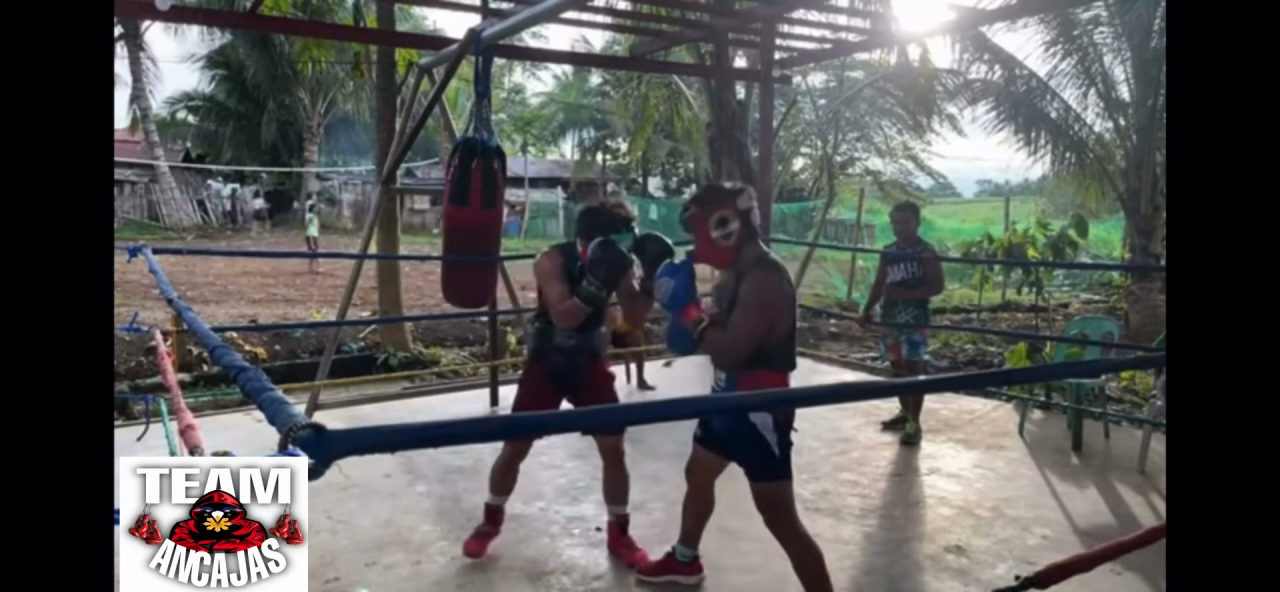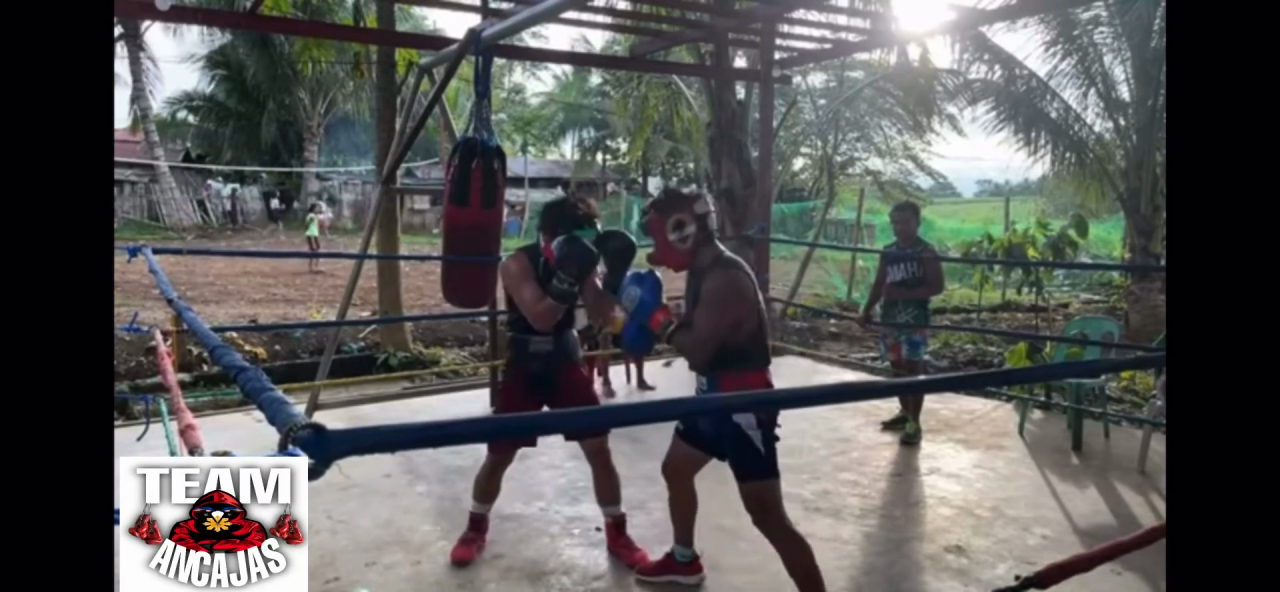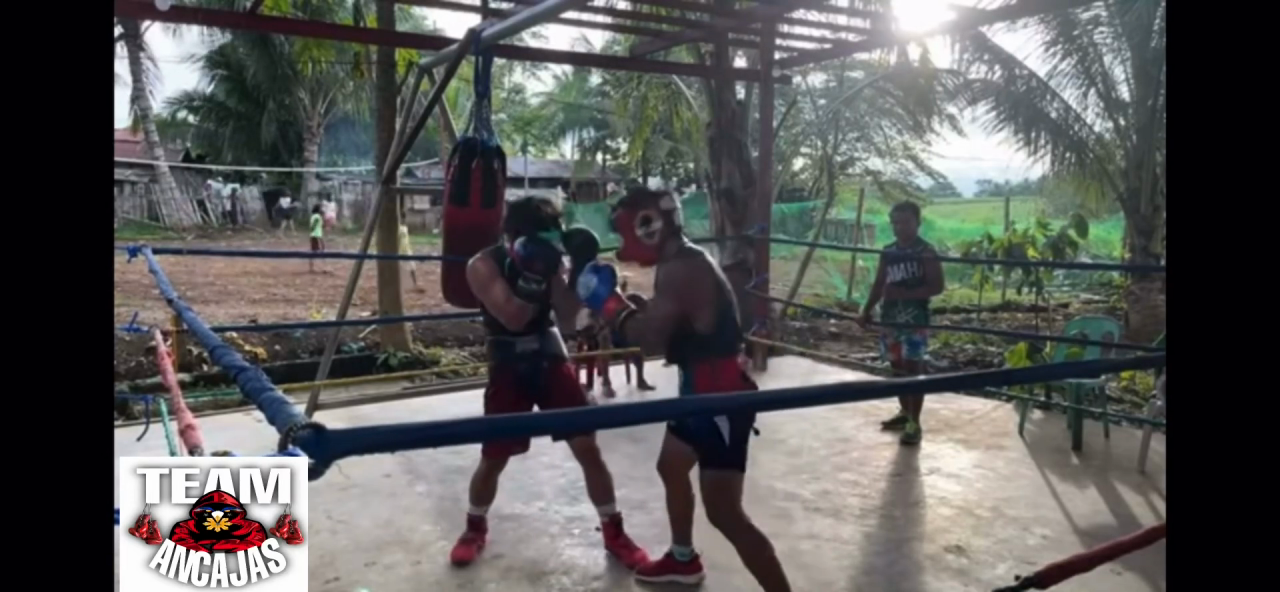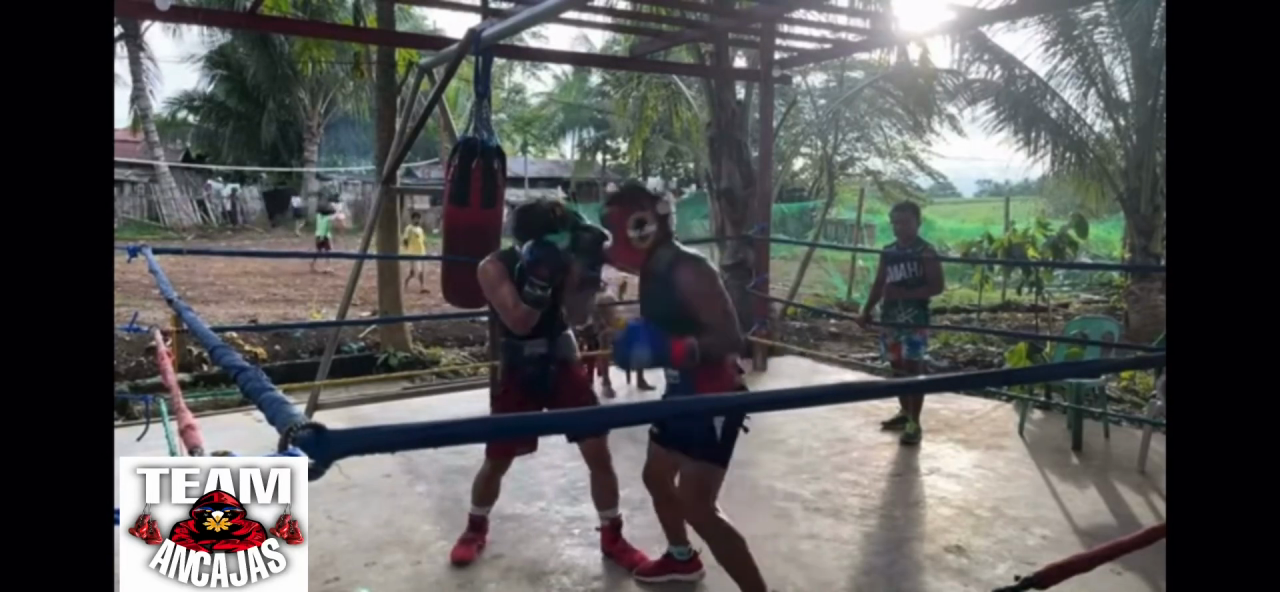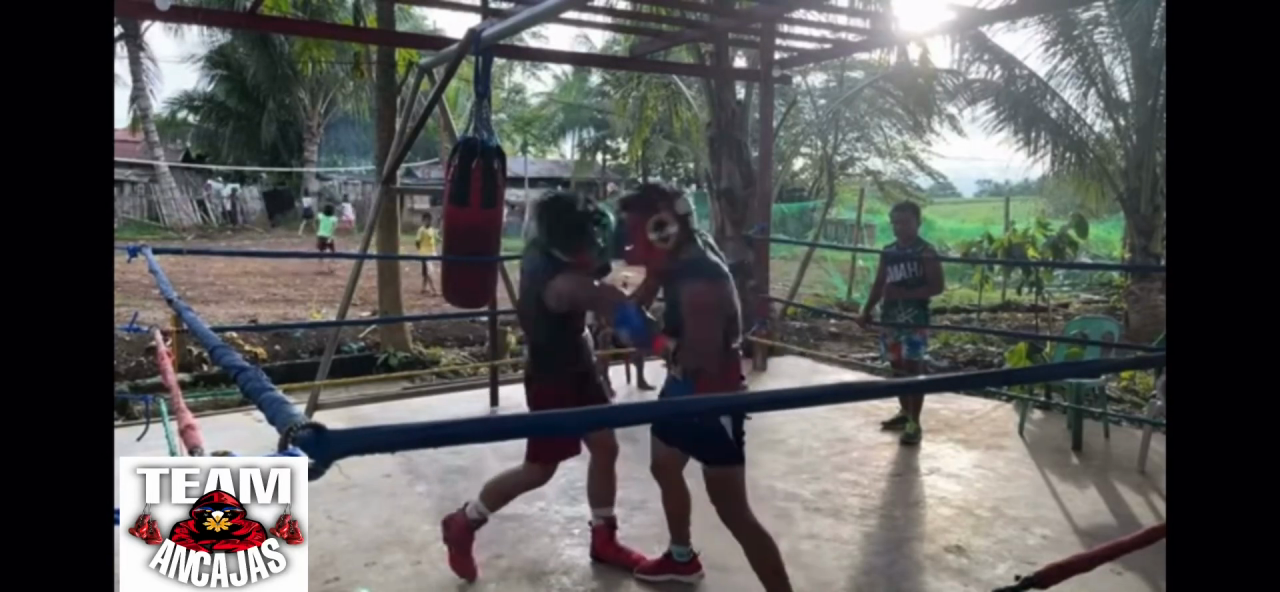
dt=0.3s
person 1, frame 1
left shoulder: (764, 279)
right shoulder: (739, 270)
left elbow: (732, 351)
left wrist: (687, 309)
right wrist: (687, 310)
left hip: (759, 407)
right hip: (728, 398)
left knee: (780, 519)
right knee: (697, 476)
person 1, frame 2
left shoulder: (726, 278)
right shoulder: (703, 271)
left elbow: (697, 349)
right elbow: (695, 330)
left wrist: (653, 316)
right wrist: (649, 318)
left hip: (744, 407)
right hip: (712, 399)
left knee: (769, 518)
right knee: (675, 471)
right ankle: (683, 559)
person 1, frame 3
left shoulder: (680, 268)
right shoulder: (692, 261)
left elbow: (650, 337)
left wrist: (608, 299)
right wrist: (634, 315)
left hip: (723, 396)
right hip: (705, 392)
left knee: (724, 514)
right knee: (672, 468)
right ankle: (684, 558)
person 1, frame 4
left shoulder: (690, 272)
right shoulder: (655, 269)
left elbow: (729, 339)
left wrist: (672, 349)
left hip: (715, 397)
right hip: (683, 393)
left knee: (698, 508)
right knee: (656, 475)
right ankle: (682, 557)
person 1, frame 5
left shoulder: (697, 285)
right shoulder: (697, 250)
left elbow: (704, 366)
right hip: (683, 391)
left knee: (733, 511)
right knee: (663, 469)
right ankle: (681, 558)
person 2, frame 1
left shoulder: (616, 263)
right shoulder: (552, 261)
left elbow: (636, 316)
right elbow: (566, 316)
right wrist: (596, 283)
left hip: (589, 361)
right hip: (545, 361)
left knee: (613, 448)
right knee: (514, 447)
left ankle: (618, 533)
right ankle: (491, 521)
person 2, frame 2
left shoulder: (579, 260)
right shoulder: (517, 264)
left elbow: (602, 315)
right elbow: (541, 317)
left wrist: (617, 272)
right wrist: (568, 277)
left hip: (566, 365)
right hip: (522, 368)
left knee: (599, 451)
right knee: (498, 457)
left ankle: (617, 533)
right ankle: (476, 528)
person 2, frame 3
left shoulder: (549, 258)
right shoulder: (483, 266)
left elbow: (567, 317)
right elbow: (513, 319)
right wrist: (532, 276)
left hip: (553, 362)
right hip: (509, 371)
left knee: (588, 449)
right knee: (492, 460)
left ankle: (614, 532)
right ankle: (475, 529)
person 2, frame 4
left shoulder: (565, 259)
right shoulder: (494, 268)
left elbow: (578, 316)
right elbow: (519, 323)
left wrist: (590, 268)
right wrist: (538, 281)
left hip: (564, 366)
right hip: (520, 373)
left knee: (598, 453)
right knee: (496, 461)
left ankle: (612, 536)
right ankle: (475, 529)
person 2, frame 5
left shoulder: (544, 251)
right shoulder: (563, 282)
right elbow: (618, 307)
left hip: (575, 369)
right hip: (553, 379)
left knee: (606, 448)
right knee: (539, 468)
left ankle: (604, 538)
right ankle: (464, 523)
person 3, frame 1
left shoulder: (926, 252)
right shoulder: (888, 252)
left elbow: (937, 286)
right elbow: (879, 284)
left wrist: (905, 293)
right wrist: (867, 310)
left hip: (914, 318)
right hip: (890, 316)
left knee: (914, 368)
right knee: (897, 367)
left ankle: (914, 423)
right ankle: (904, 412)
person 3, frame 2
left shoulder: (926, 252)
right shoulder: (888, 252)
left elbow: (937, 286)
right elbow: (879, 284)
left wrist: (904, 293)
right wrist: (867, 310)
left hip: (914, 317)
right hip: (890, 316)
left knee: (914, 368)
right knee: (897, 366)
left ankle: (914, 423)
right ankle: (904, 412)
person 3, frame 3
left shoulder: (926, 252)
right shoulder: (888, 252)
left elbow: (937, 286)
right elbow: (879, 284)
left wrist: (904, 293)
right wrist: (867, 310)
left hip: (915, 318)
right hip: (890, 316)
left knee: (914, 368)
right knee: (897, 367)
left ankle: (914, 423)
right ankle: (904, 412)
person 3, frame 4
left shoulder: (926, 252)
right shoulder: (888, 252)
left elbow: (937, 286)
right elbow: (879, 284)
left wrist: (904, 293)
right wrist: (867, 310)
left hip: (915, 318)
right hip: (890, 316)
left knee: (914, 368)
right knee: (897, 366)
left ankle: (914, 422)
right ankle: (905, 412)
person 3, frame 5
left shoulder: (926, 252)
right shoulder: (888, 252)
left elbow: (937, 286)
right elbow: (879, 284)
left wrist: (904, 293)
right wrist: (867, 311)
left hip: (915, 317)
right hip: (890, 316)
left knee: (914, 368)
right knee: (897, 366)
left ankle: (914, 423)
right ankle: (904, 412)
